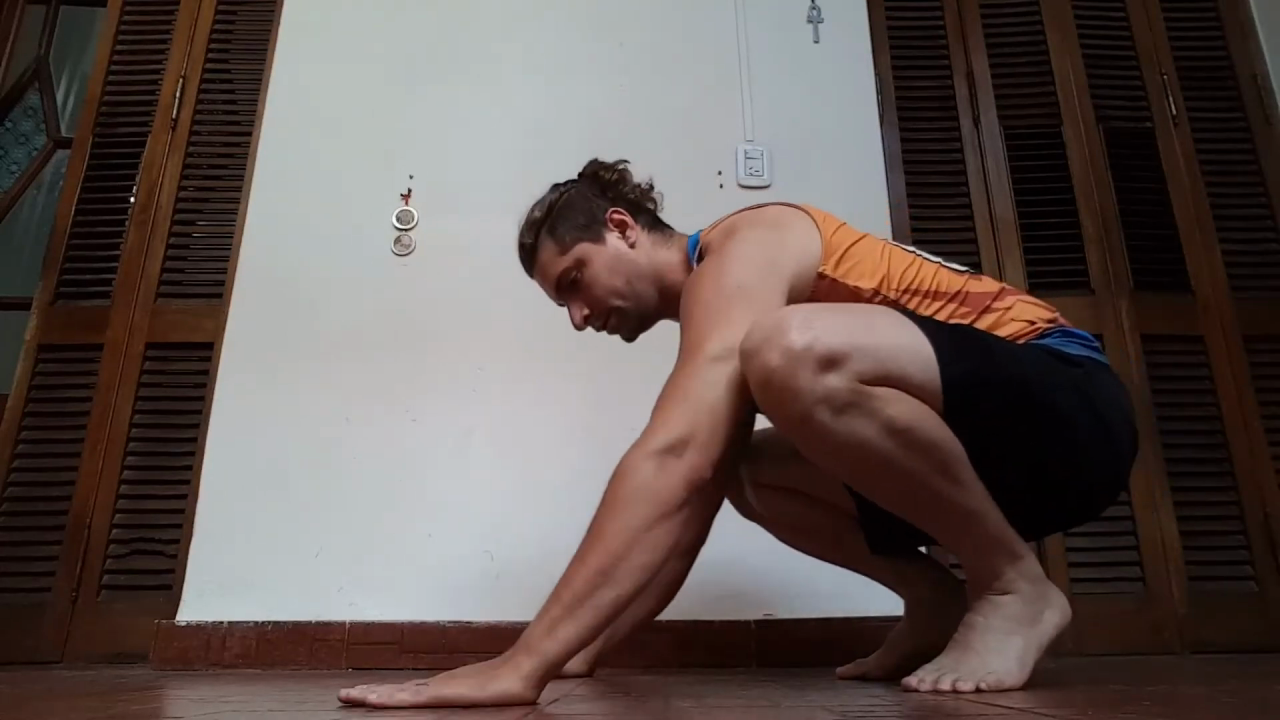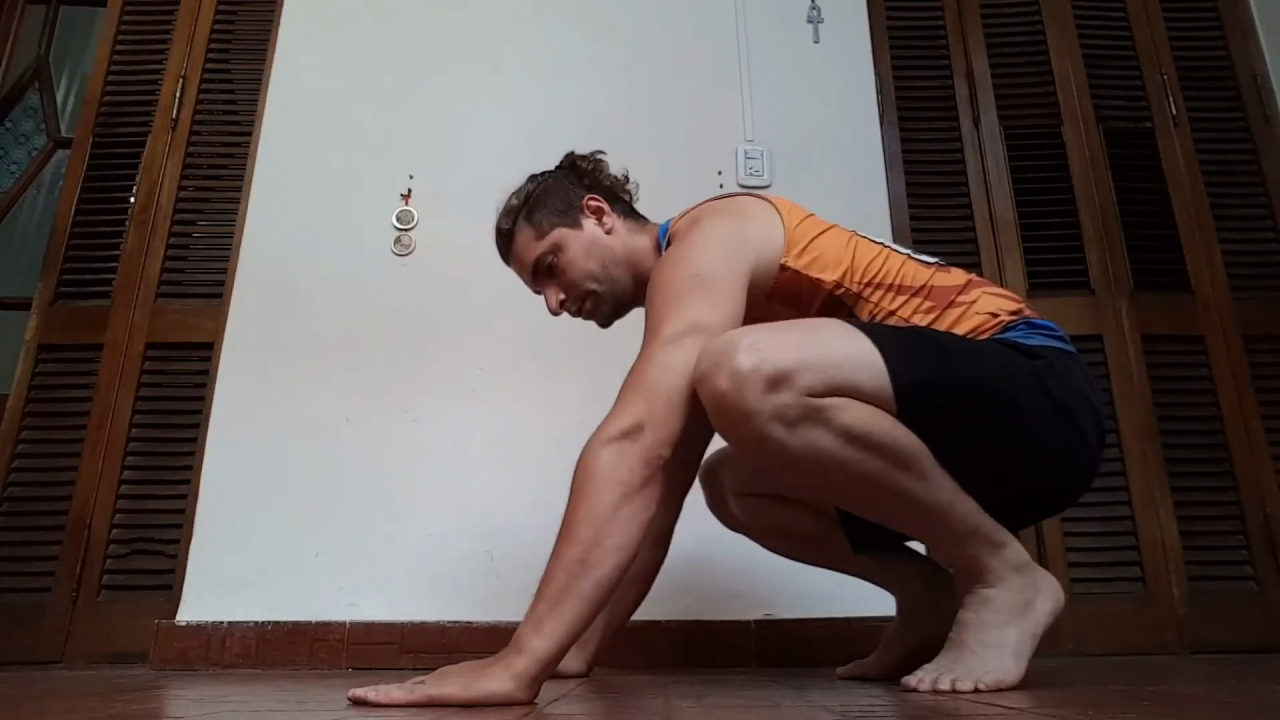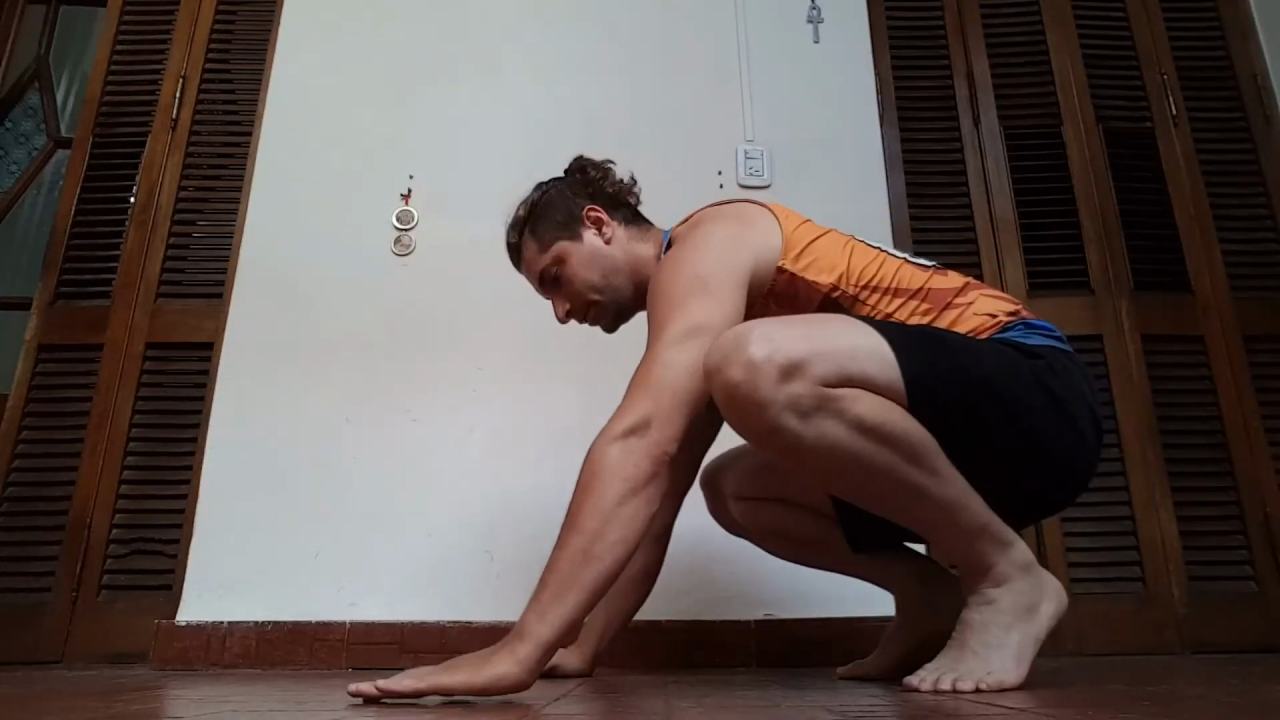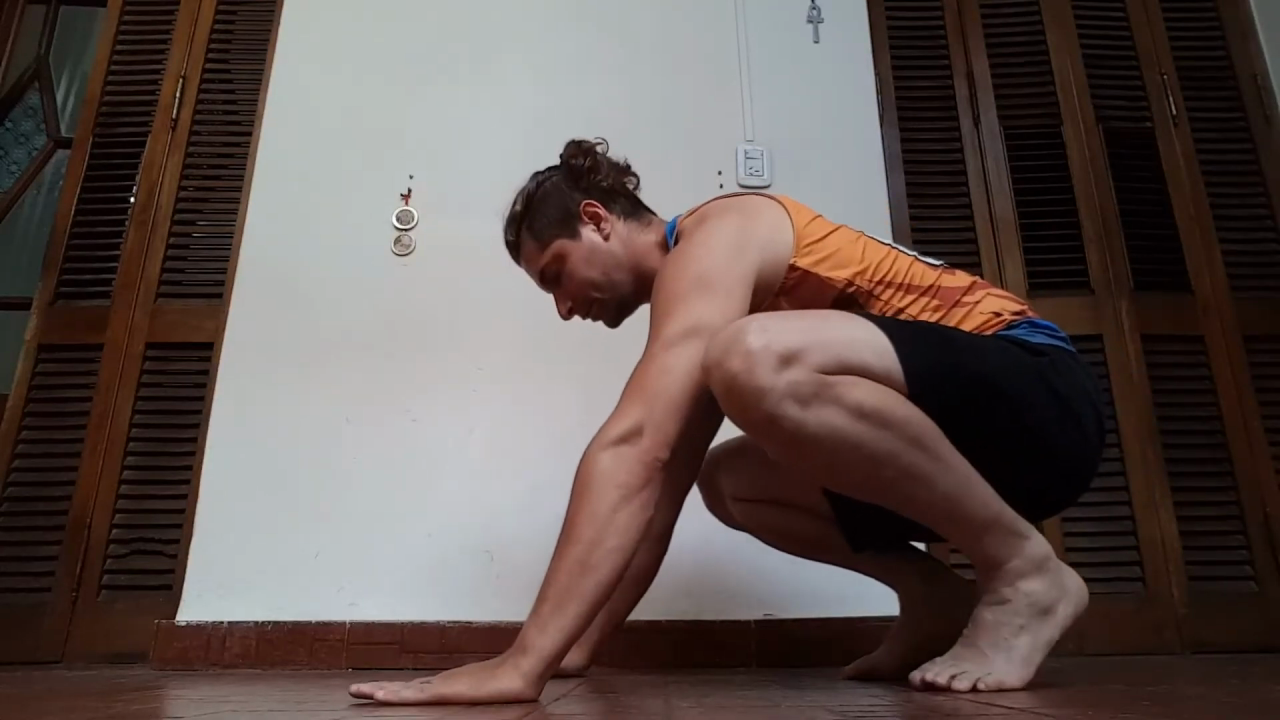
dt=0.3s
person 1, frame 1
left shoulder: (739, 252)
right shoulder: (719, 320)
left elbow: (672, 461)
right elbow: (686, 505)
left wrist: (525, 663)
right wrist: (583, 649)
left hip: (1067, 406)
right hip: (990, 436)
left knee: (794, 352)
right knee: (750, 472)
left ankle: (1013, 590)
right ankle: (941, 604)
person 1, frame 2
left shoulder: (708, 237)
right shoulder: (697, 313)
left elbow: (635, 444)
right elbow: (654, 495)
left wrist: (521, 661)
right wrist: (577, 651)
left hip: (1036, 394)
right hip: (964, 420)
left knee: (745, 376)
right knee: (729, 484)
left ankle: (1001, 578)
right ankle: (933, 600)
person 1, frame 3
left shoulder: (707, 244)
right shoulder: (701, 317)
left elbow: (639, 446)
right elbow: (657, 493)
left wrist: (520, 651)
right wrist: (579, 650)
left hip: (1034, 395)
right hip: (967, 431)
left knee: (761, 365)
right knee: (732, 488)
left ankle: (1004, 581)
right ankle: (932, 597)
person 1, frame 4
left shoulder: (714, 237)
right shoulder: (704, 309)
left elbow: (634, 450)
right elbow: (657, 489)
left wrist: (525, 662)
right wrist: (578, 649)
left hip: (1038, 394)
right hip: (971, 422)
left knee: (755, 361)
right knee: (727, 481)
left ankle: (1022, 573)
right ankle: (939, 597)
